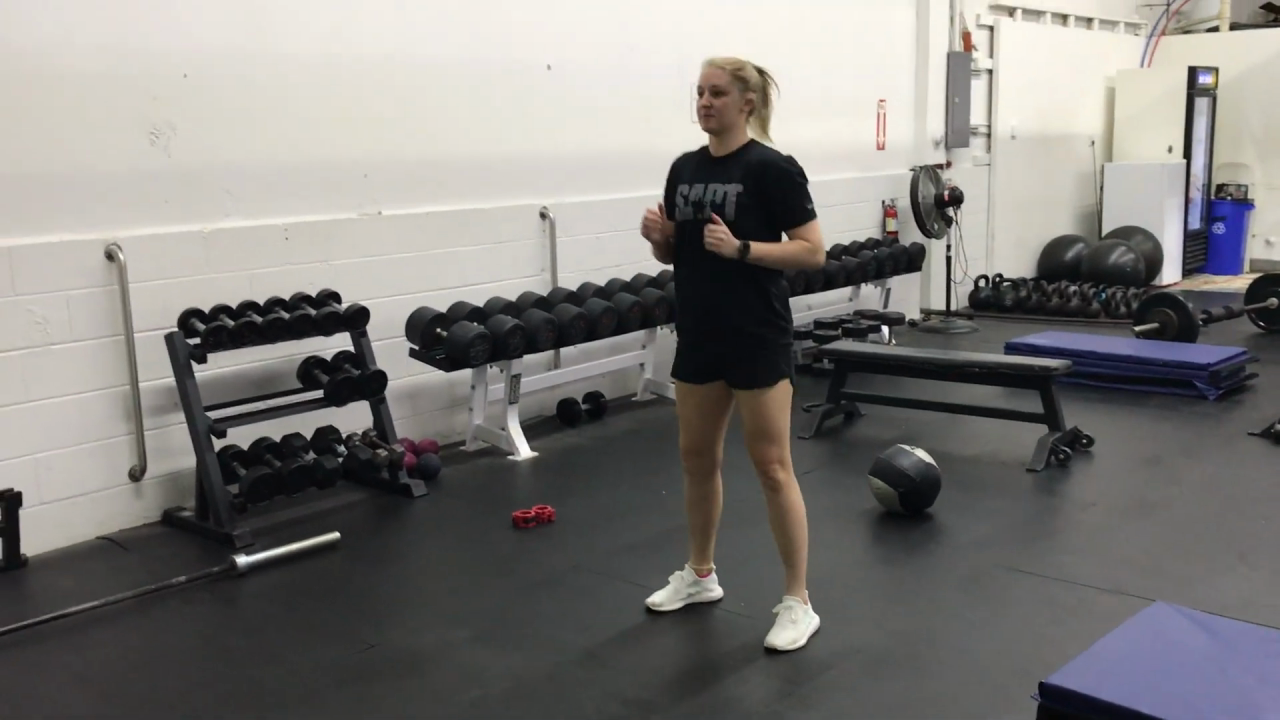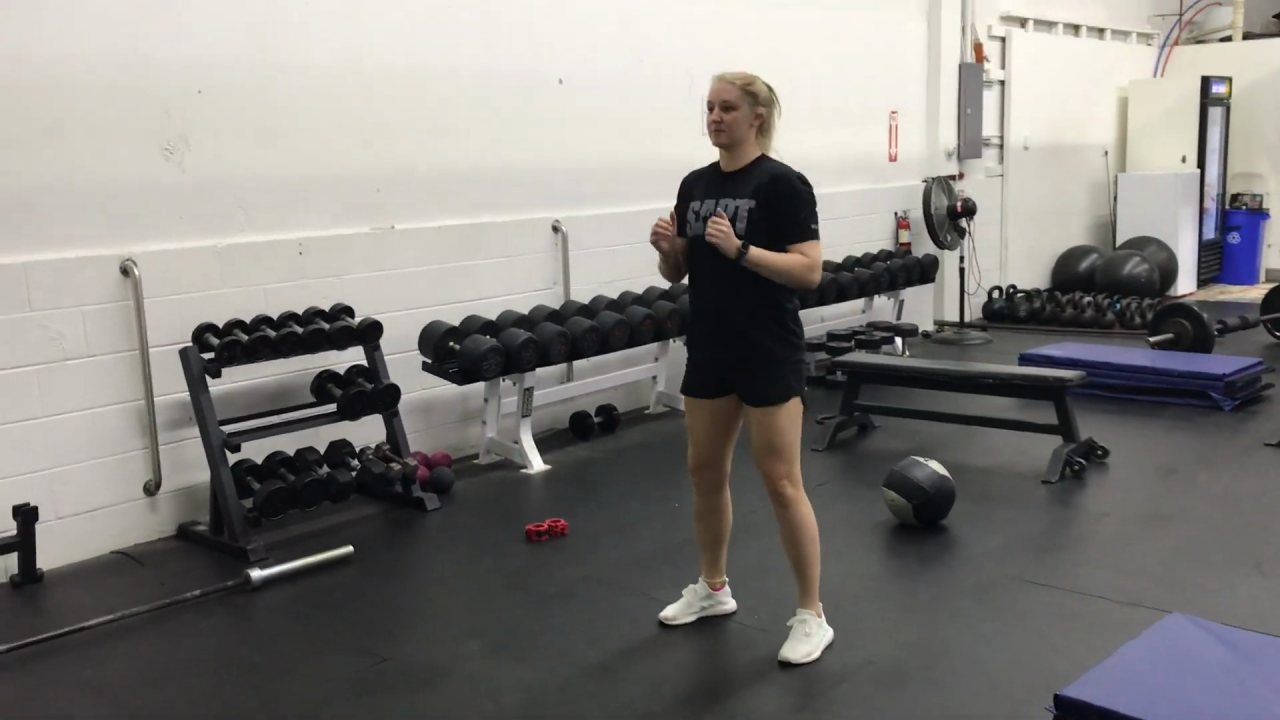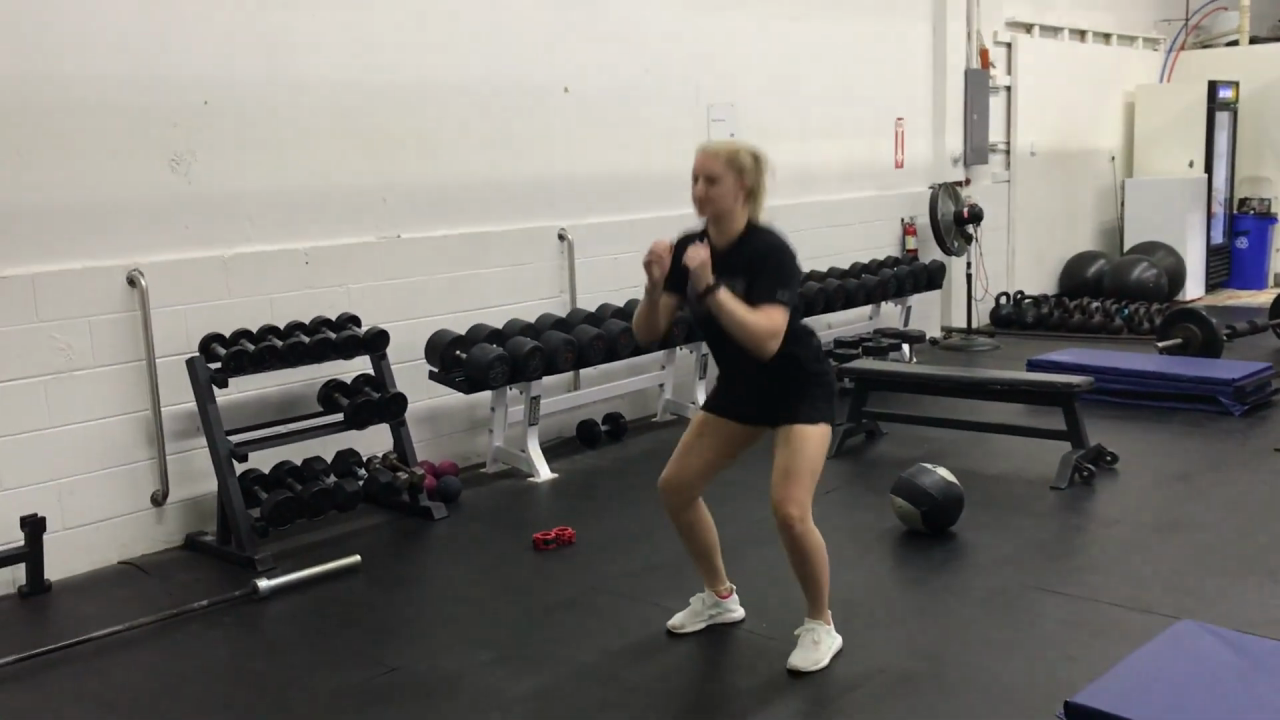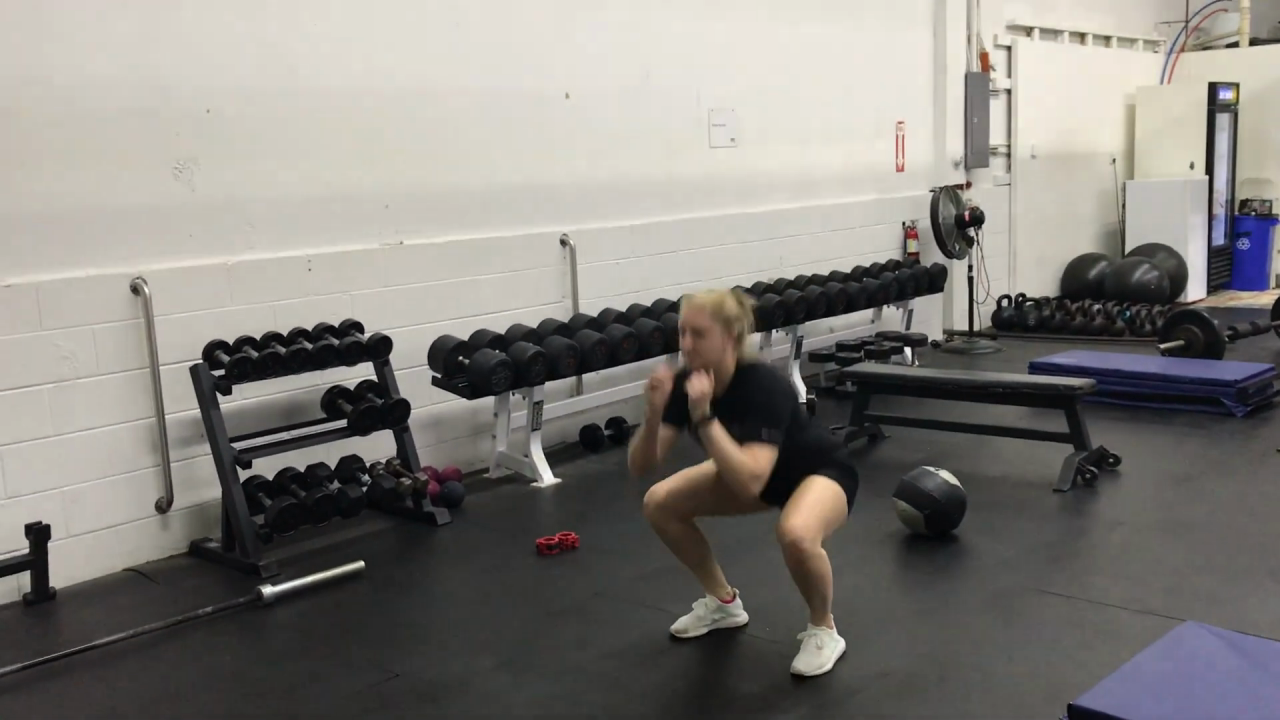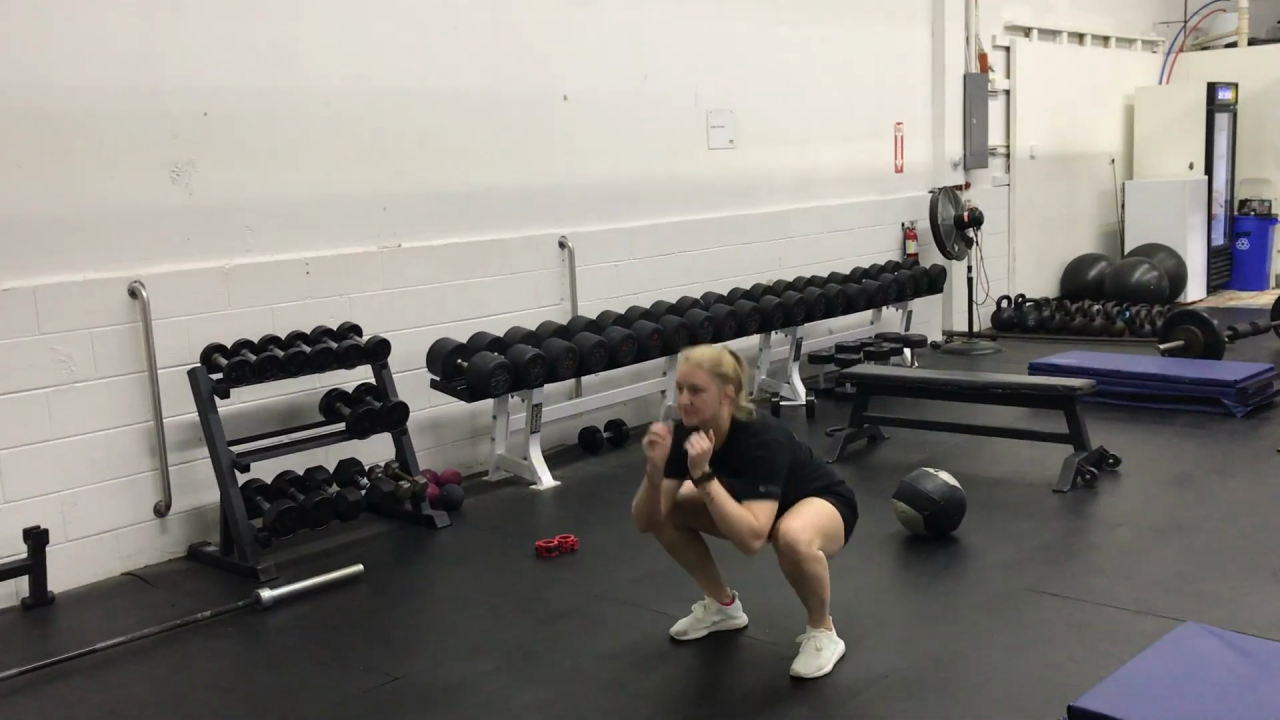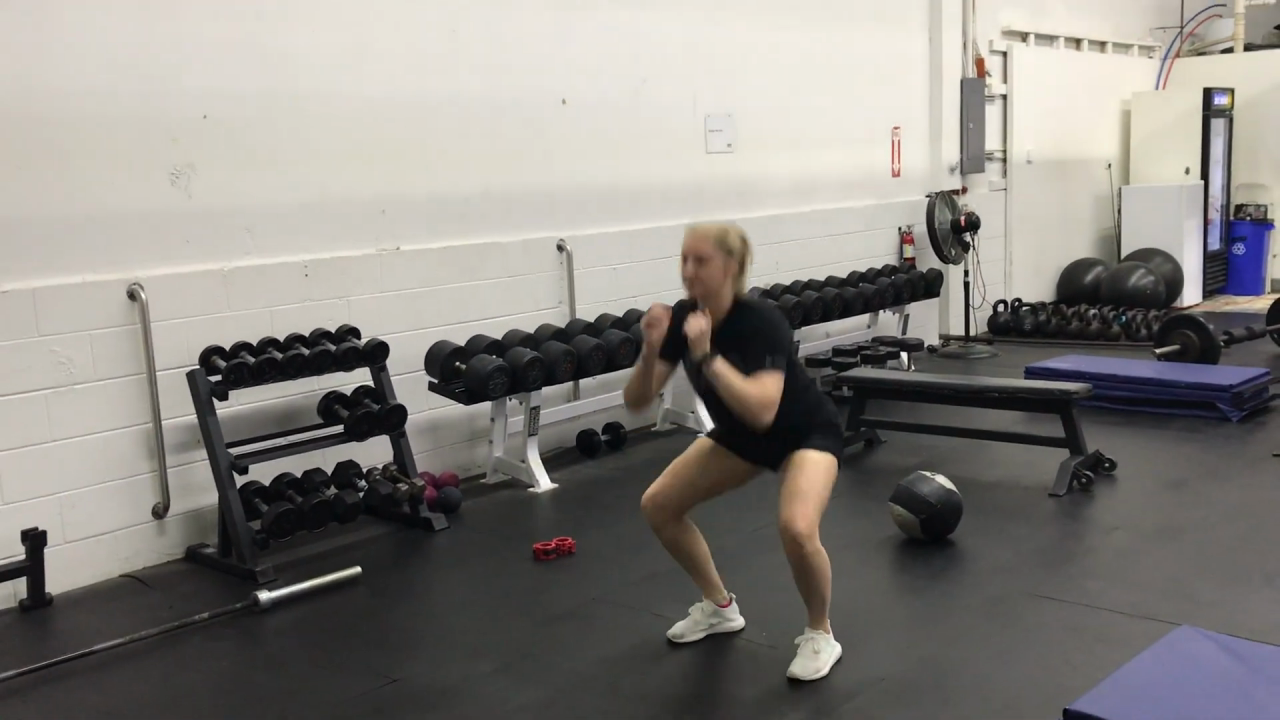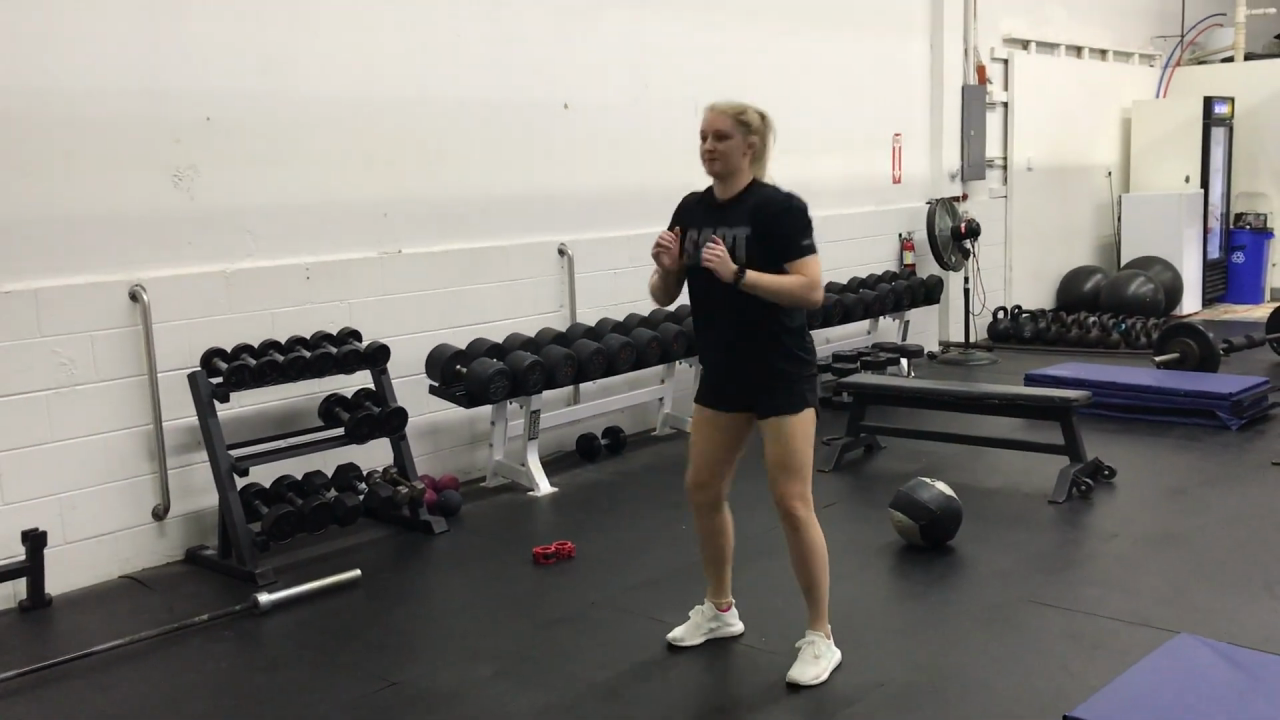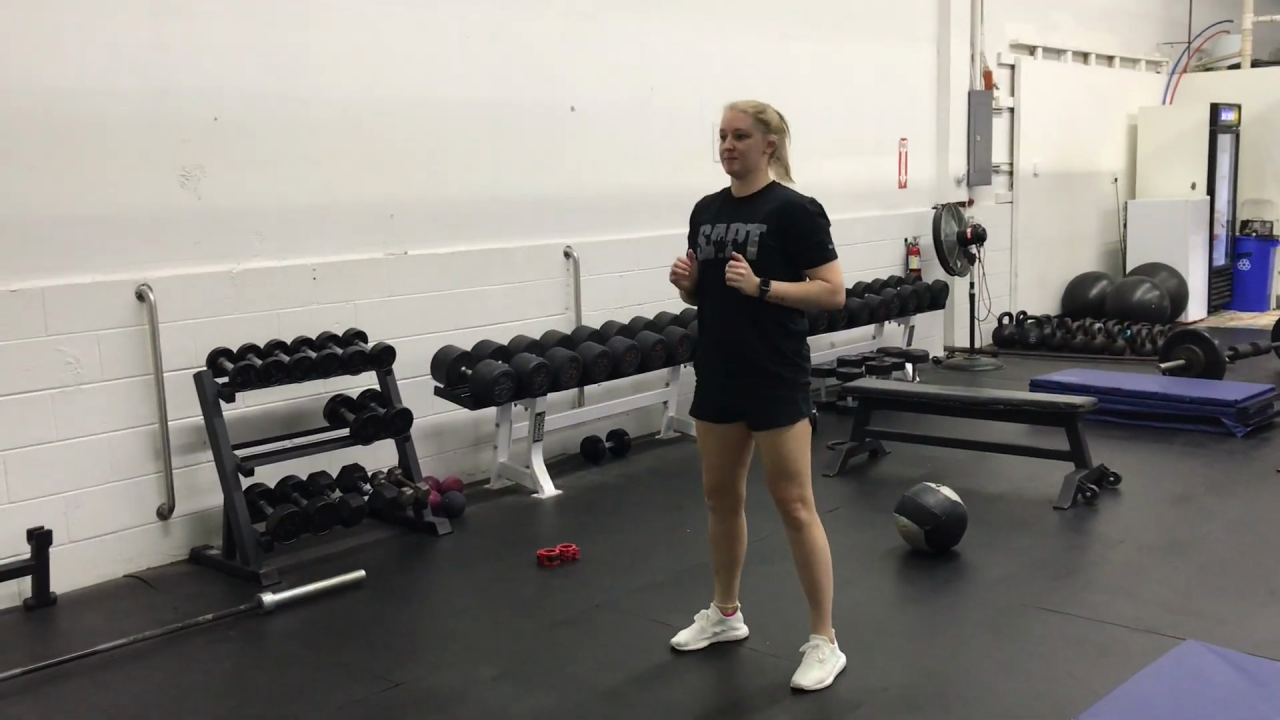
dt=0.3s
person 1, frame 1
left shoulder: (772, 168)
right shoulder: (683, 168)
left elbow: (812, 252)
right elbow: (673, 254)
left wrist: (739, 248)
right wrist: (657, 236)
left hip: (758, 338)
right hip: (697, 336)
left knee: (771, 466)
right knee: (697, 460)
left ankle: (798, 603)
right ankle: (700, 576)
person 1, frame 2
left shoulder: (782, 183)
right shoulder: (695, 184)
left elbow: (808, 271)
right elbow: (676, 271)
left wrist: (740, 248)
right wrist: (666, 247)
left hip: (768, 353)
right hip: (708, 351)
left knee: (780, 483)
right knee: (705, 474)
left ankle: (812, 616)
right ankle: (712, 589)
person 1, frame 3
left shoulder: (770, 251)
right shoulder: (687, 250)
left elbow: (765, 341)
right elbow: (648, 333)
left wrist: (710, 285)
right wrist: (655, 283)
left hip: (802, 391)
right hip: (738, 387)
left knee: (789, 510)
right knee: (674, 488)
left ankle: (821, 625)
right ankle: (720, 597)
person 1, frame 4
left shoulder: (764, 388)
right shoulder: (688, 382)
left elbow: (749, 484)
right elbow: (640, 465)
left wrist: (704, 418)
right wrist: (654, 412)
left hip: (821, 471)
left knee: (795, 534)
right knee: (658, 504)
left ankle: (824, 628)
right ankle: (723, 601)
person 1, frame 5
left shoulder: (762, 439)
right shoulder: (687, 434)
left elbow: (752, 539)
right elbow: (642, 520)
left wrist: (704, 474)
right wrist: (654, 469)
left hip: (823, 501)
left knee: (792, 539)
right knee: (664, 516)
left ankle: (823, 631)
right ankle: (723, 603)
person 1, frame 6
left shoulder: (761, 320)
right shoulder: (682, 318)
left elbow: (762, 410)
right elbow: (637, 401)
left wrist: (706, 355)
right wrist: (651, 350)
left hip: (808, 434)
right hip: (737, 431)
left knee: (796, 528)
right knee: (657, 505)
left ankle: (820, 634)
right ankle: (719, 606)
person 1, frame 7
left shoulder: (778, 206)
right shoulder: (690, 209)
left elbow: (810, 290)
right elbow: (662, 297)
left wrist: (737, 273)
right wrist: (666, 265)
left hip: (782, 373)
right hip: (720, 373)
left knee: (791, 502)
right knee: (702, 492)
left ankle: (820, 638)
right ankle: (719, 611)
person 1, frame 8
left shoulder: (794, 209)
right shoulder: (707, 209)
left elbow: (833, 292)
left wrist: (761, 286)
right wrist: (684, 280)
left hip: (776, 379)
right hip: (716, 376)
left knee: (793, 505)
right knee: (721, 499)
left ankle: (825, 642)
right ankle: (725, 613)
